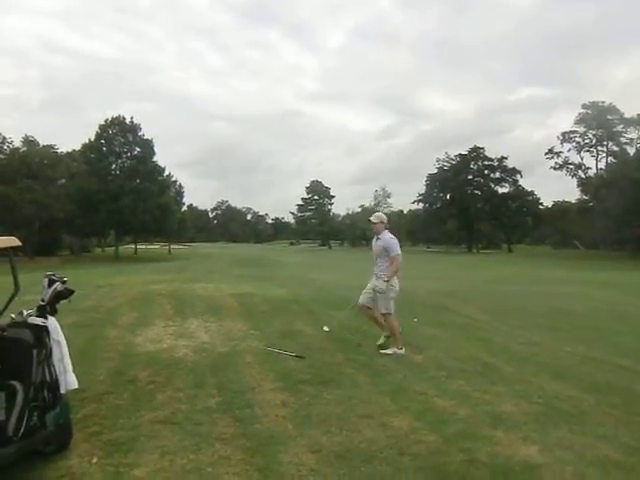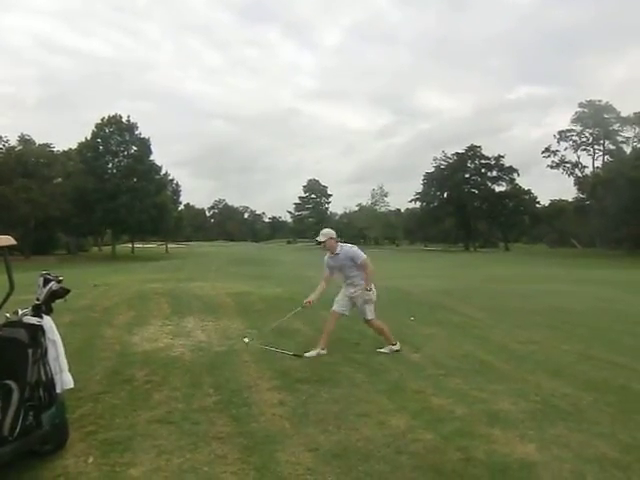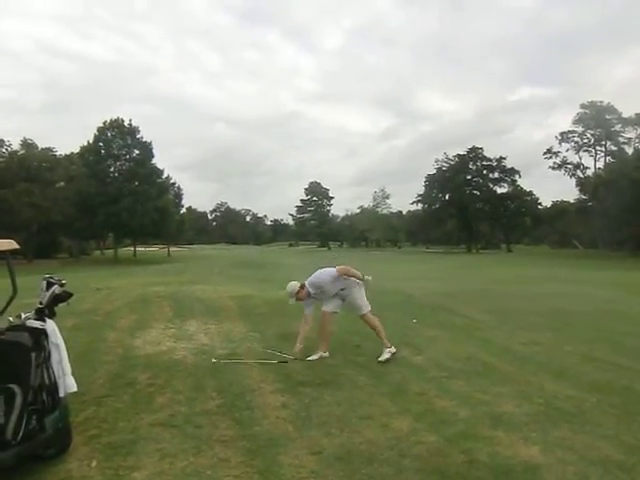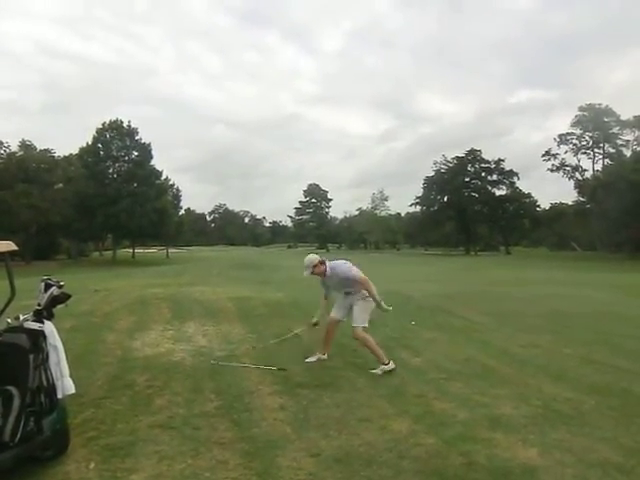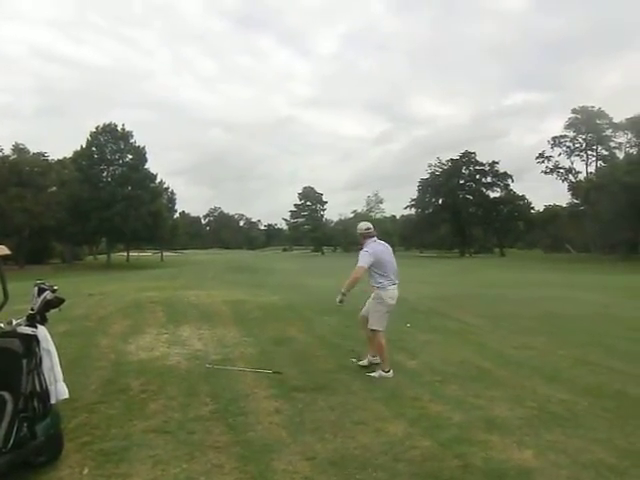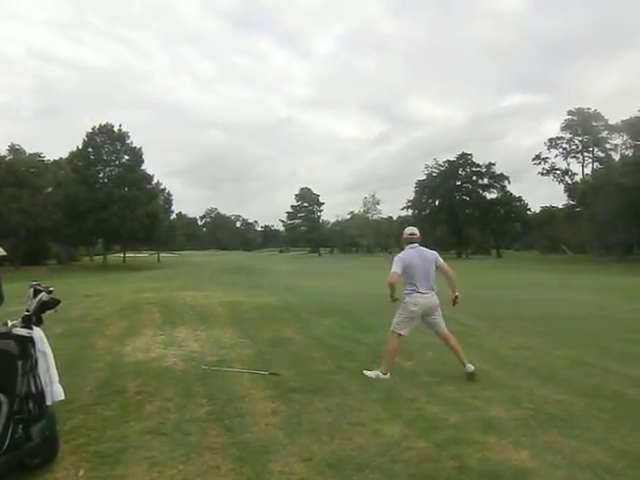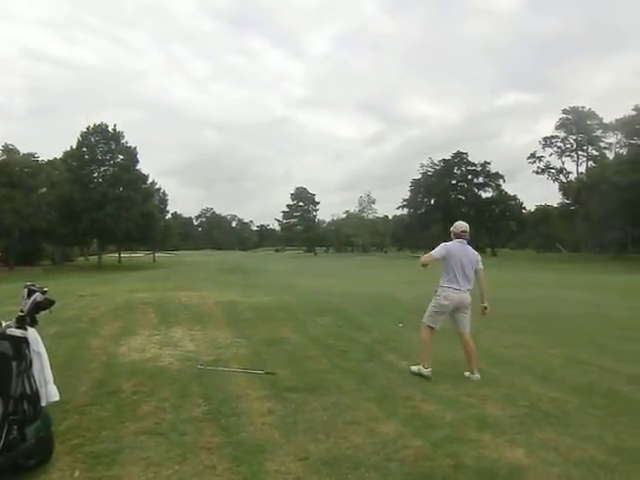
dt=0.4s
person 1, frame 1
left shoulder: (390, 240)
right shoulder: (376, 240)
left elbow: (397, 262)
left wrist: (385, 281)
right wrist: (374, 278)
left hip: (387, 281)
right hip: (376, 279)
left knee: (387, 314)
right knee: (364, 305)
left ankle: (398, 347)
right ankle: (386, 331)
person 1, frame 2
left shoulder: (350, 250)
right shoulder: (328, 259)
left elbow: (368, 268)
right elbow: (324, 281)
left wrist: (367, 290)
right wrist: (312, 297)
left hip: (363, 288)
right hip: (348, 288)
left knee: (369, 320)
right knee: (333, 315)
left ankle: (393, 344)
right ankle: (320, 348)
person 1, frame 3
left shoulder: (318, 279)
right shoulder: (309, 297)
left elbow: (344, 269)
right elbow: (306, 322)
left wrist: (362, 278)
right wrist: (298, 344)
left hip: (351, 286)
right hip: (336, 292)
left knee: (366, 316)
right knee: (325, 316)
left ankle: (388, 347)
right ankle: (323, 350)
person 1, frame 4
left shoulder: (342, 268)
right shoulder: (324, 277)
left elbow: (365, 281)
right elbow: (326, 297)
left wrist: (379, 302)
right wrist: (317, 317)
left hip: (363, 296)
left knee: (358, 332)
right knee: (331, 322)
left ankle: (386, 363)
right ankle: (322, 353)
person 1, frame 5
left shoulder: (367, 251)
right shoulder: (385, 246)
left elbow: (356, 275)
left wrist: (342, 293)
left hip: (383, 294)
right hip: (390, 290)
left knee: (376, 330)
right knee: (364, 318)
left ankle: (385, 369)
right ankle: (373, 356)
person 1, frame 6
left shoulder: (401, 257)
right shoulder: (431, 254)
left elbow: (392, 281)
right elbow: (449, 272)
left wrist: (392, 294)
right wrist: (455, 292)
left hip: (413, 301)
right hip: (431, 299)
left knee: (395, 334)
right knee: (444, 333)
left ankle: (383, 372)
right ankle: (468, 366)
person 1, frame 7
left shoulder: (447, 247)
right shoulder: (474, 254)
left elbow: (425, 261)
right elbow: (481, 279)
left wrist: (423, 260)
right wrist: (484, 302)
left hip: (445, 294)
right hip: (464, 296)
left knee: (427, 327)
right knee: (465, 334)
left ankle: (425, 366)
right ankle: (474, 371)
